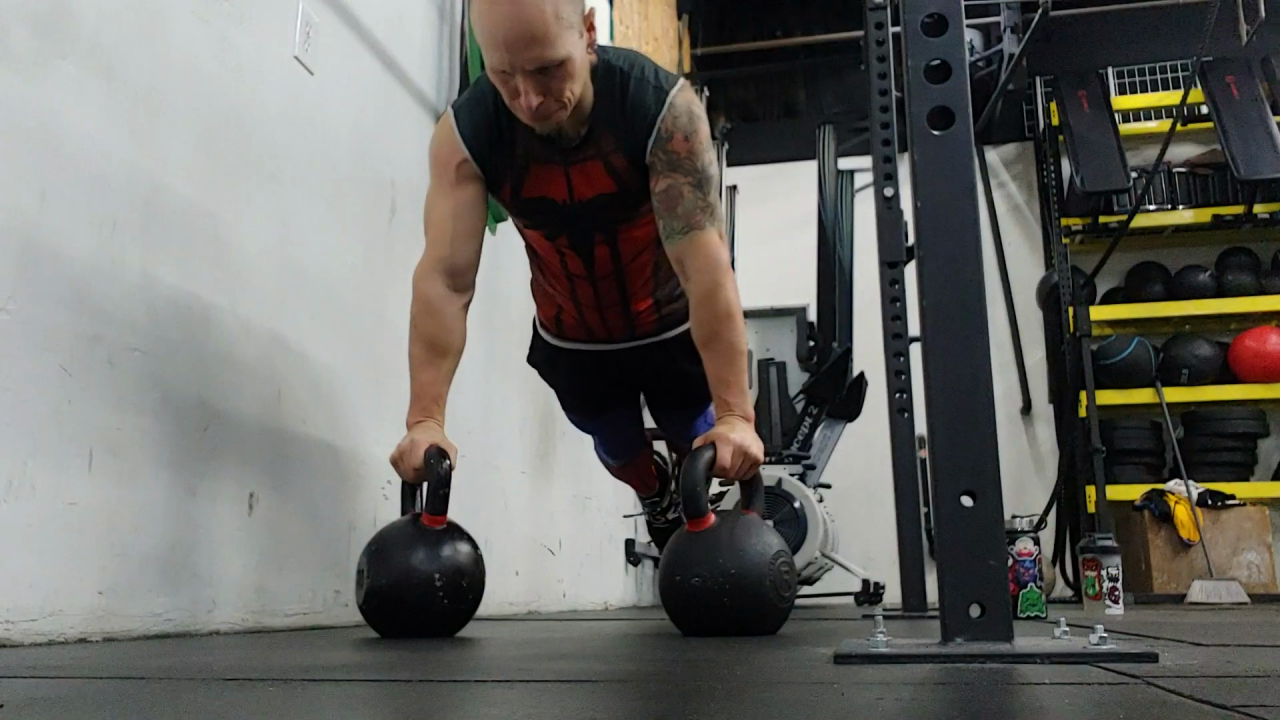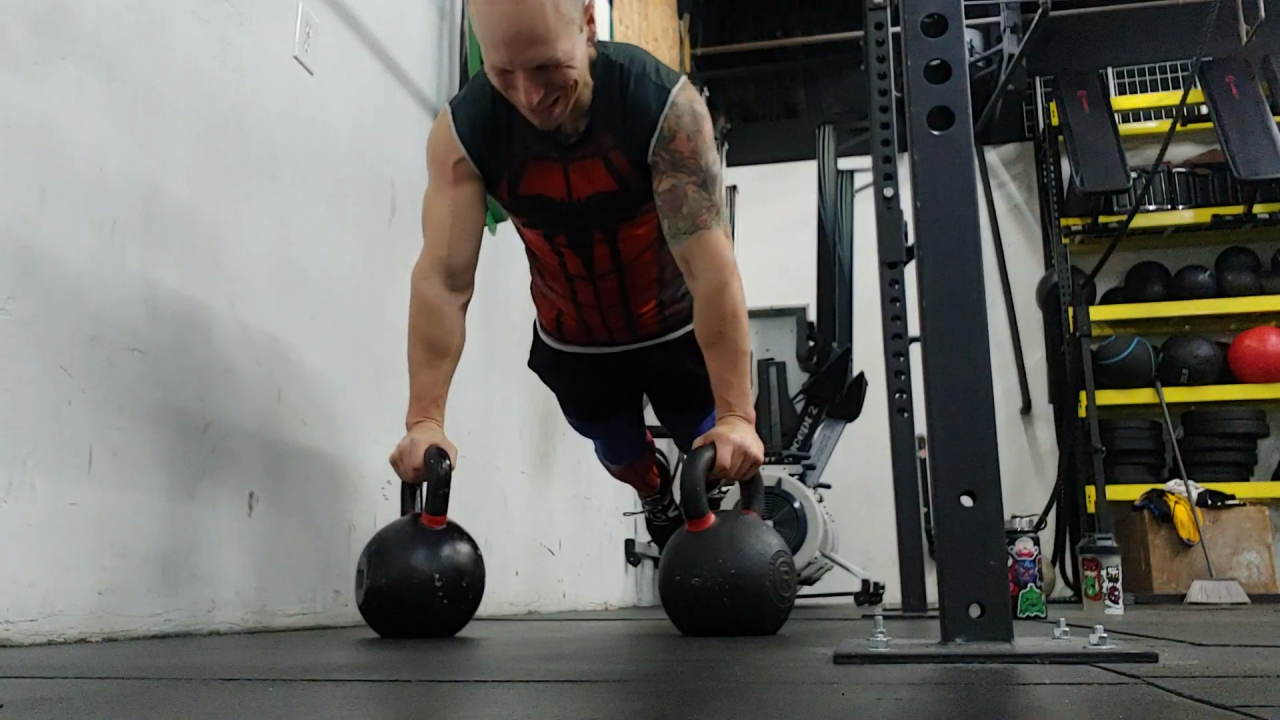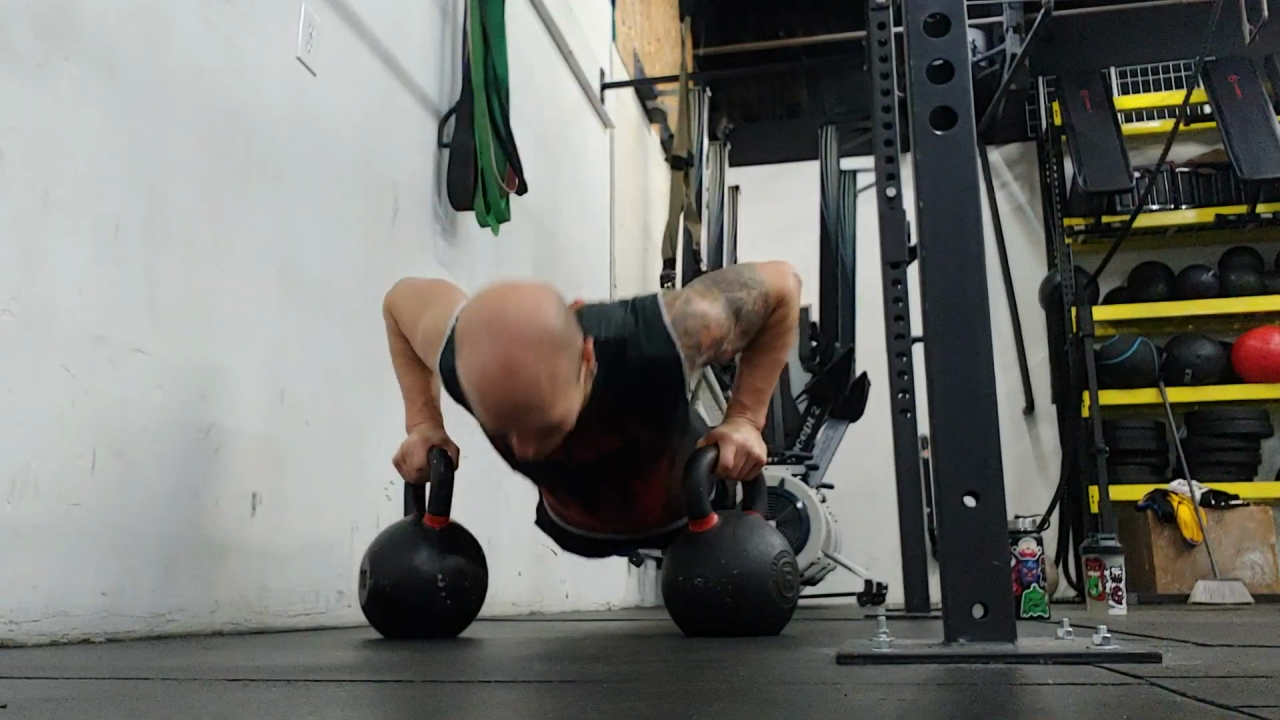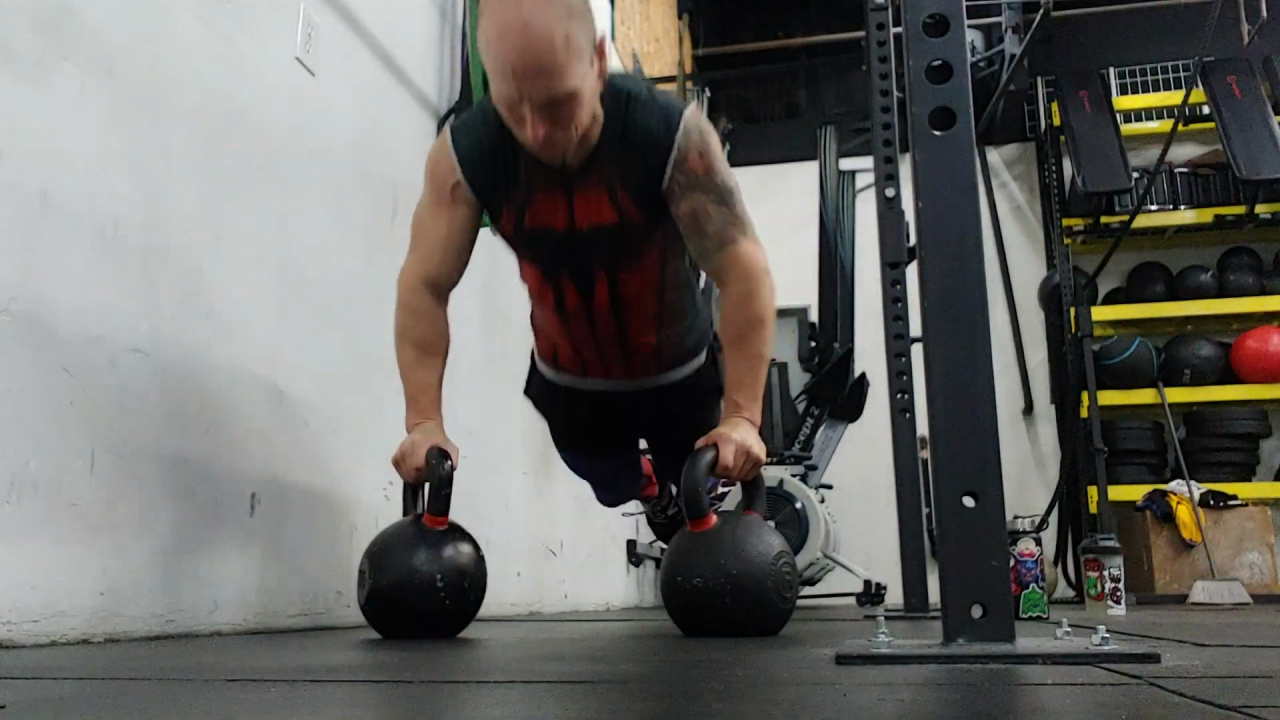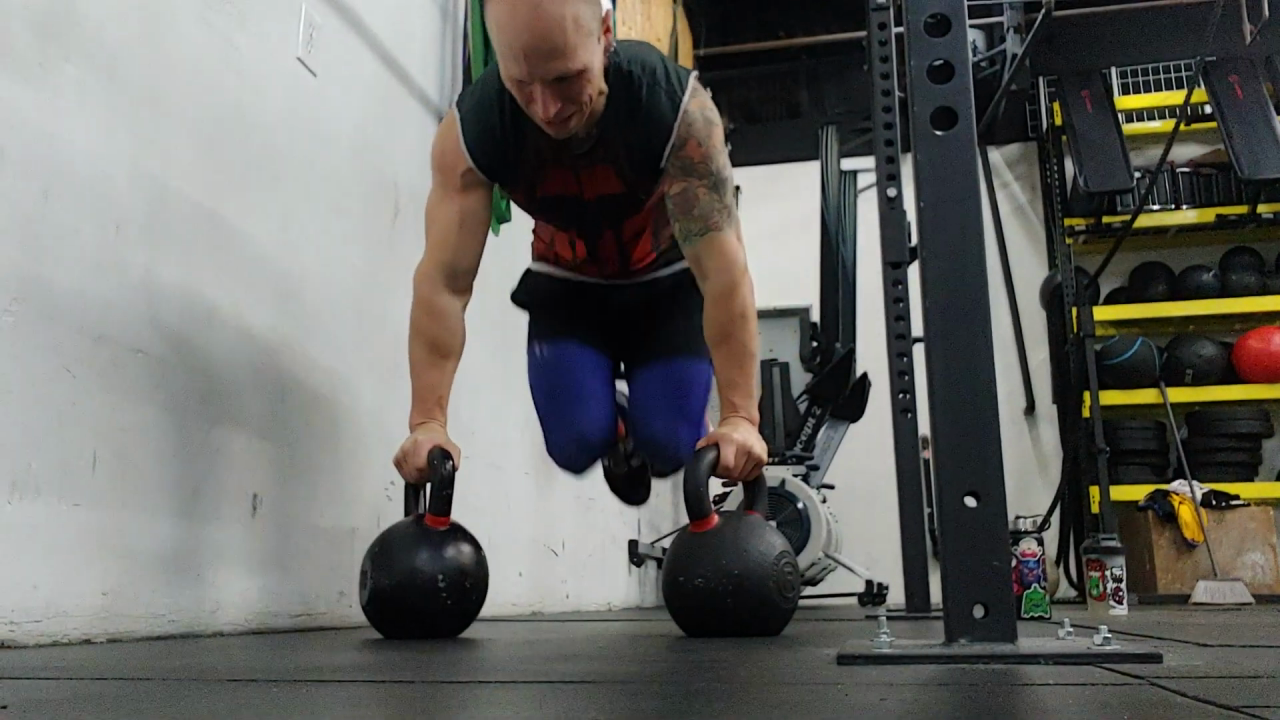
dt=0.7s
person 1, frame 1
left shoulder: (663, 107)
right shoulder: (466, 133)
left elbow: (704, 267)
right elbow: (445, 279)
left wrist: (736, 415)
right wrist: (425, 419)
left hip: (671, 327)
right hip: (571, 341)
left knee: (701, 450)
right knee: (618, 450)
right ankle: (657, 501)
person 1, frame 2
left shoulder: (664, 103)
right shoulder: (463, 130)
left elbow: (710, 266)
right elbow: (445, 282)
left wrist: (737, 415)
right wrist: (424, 420)
left hip: (676, 332)
right hip: (572, 347)
left knee: (714, 459)
right knee: (621, 458)
right ankle: (657, 497)
person 1, frame 3
left shoulder: (665, 341)
right shoulder: (457, 354)
left elbow: (780, 286)
right elbow: (400, 300)
left wrist: (746, 418)
right wrist: (423, 423)
left hip: (683, 508)
person 1, frame 4
left shoulder: (671, 131)
right shoulder: (465, 152)
left elbow: (743, 273)
right elbow: (424, 284)
left wrist: (742, 417)
right wrist: (423, 421)
left hip: (675, 369)
right hip: (568, 378)
right knee: (614, 488)
right ankle: (650, 488)
person 1, frame 5
left shoulder: (674, 103)
right shoulder: (471, 127)
left elbow: (721, 268)
right elbow: (445, 281)
left wrist: (740, 418)
right wrist: (427, 422)
left hip: (665, 278)
right hip: (566, 283)
left knee: (670, 446)
right knee: (578, 446)
left ankle: (648, 444)
right ankle: (617, 435)
